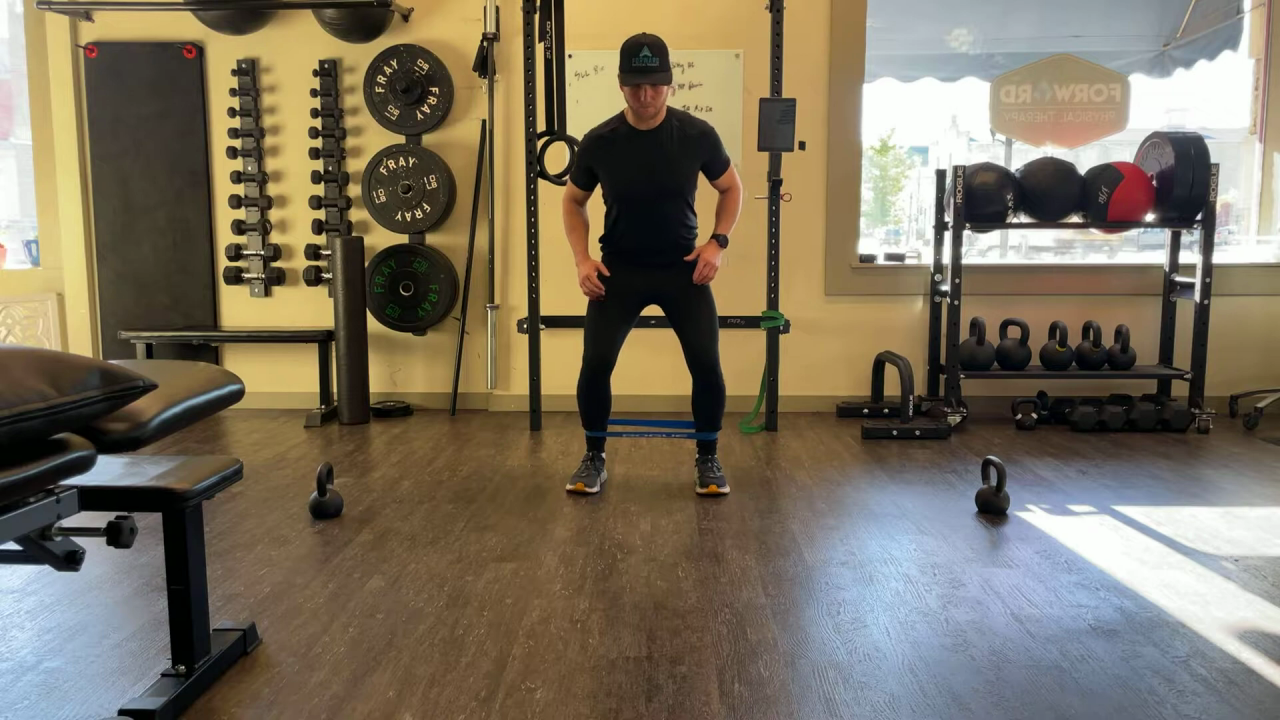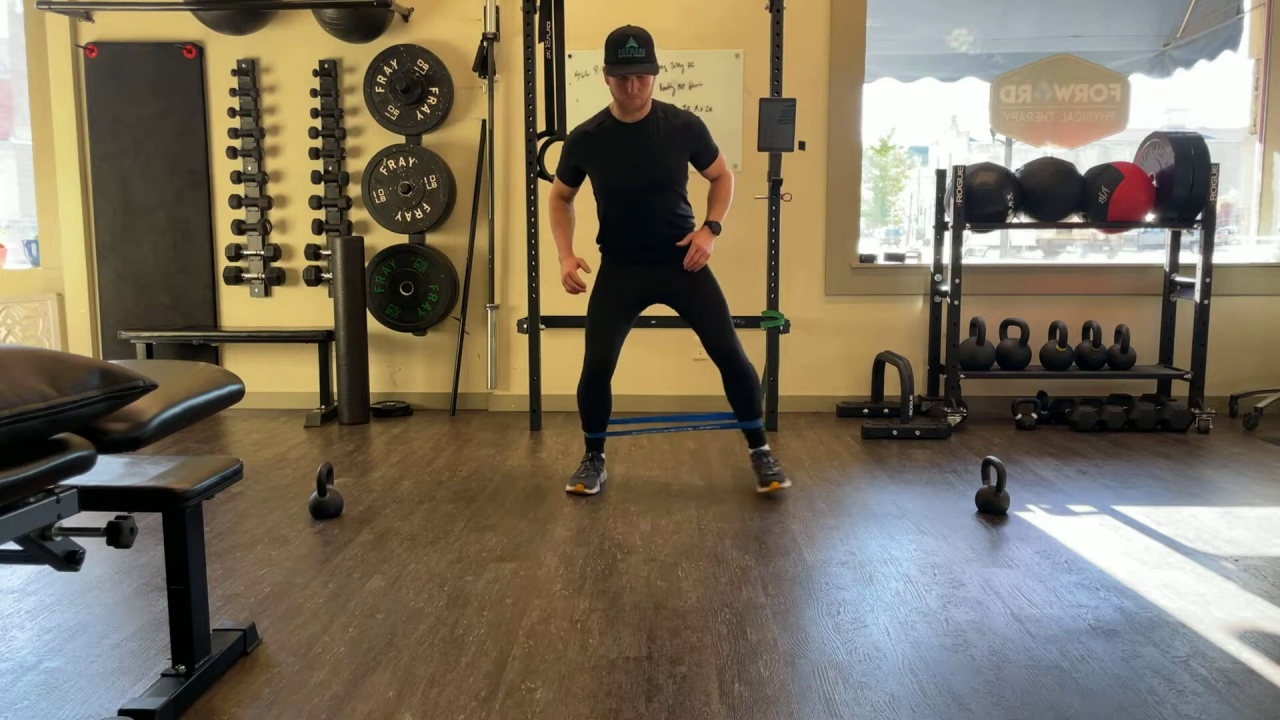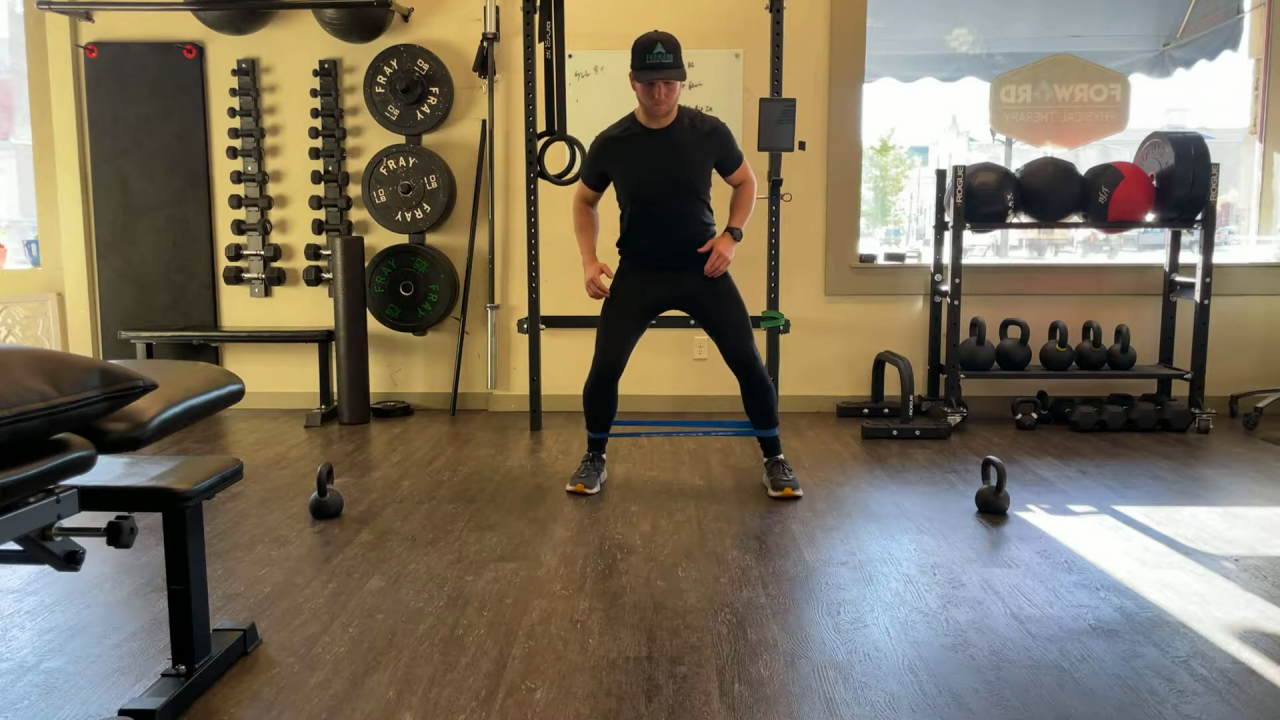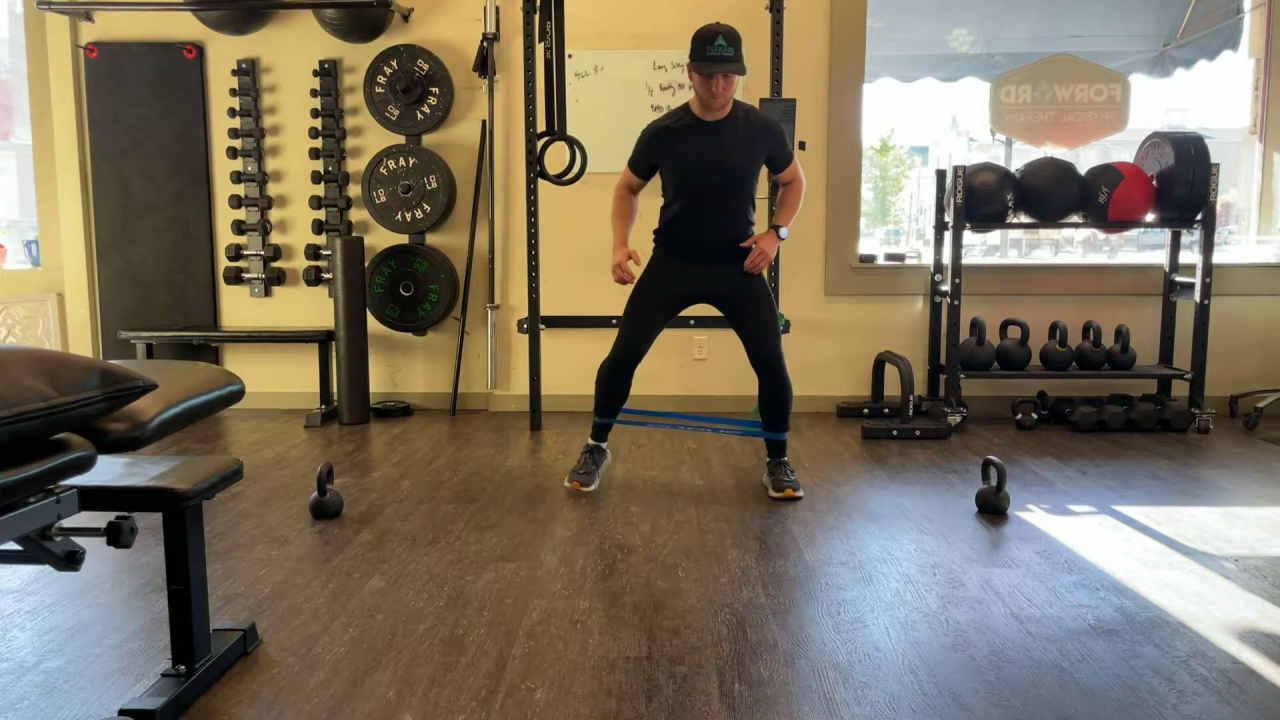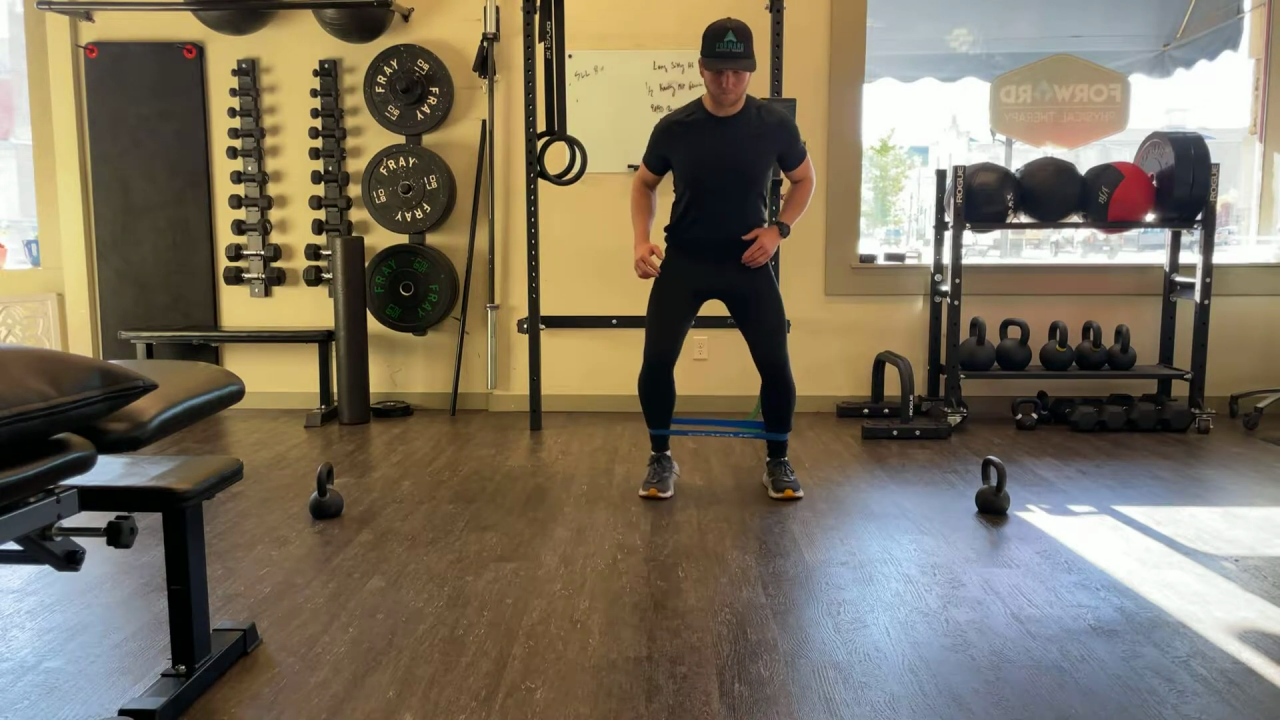
dt=0.3s
person 1, frame 1
left shoulder: (697, 135)
right shoulder: (599, 142)
left elbow: (731, 188)
right elbow: (573, 201)
left wrist: (717, 242)
right wrist: (583, 258)
left hip: (683, 267)
right hip: (620, 270)
left knee: (707, 365)
right knee: (596, 363)
left ankle: (707, 458)
right ankle: (594, 456)
person 1, frame 2
left shoulder: (684, 126)
right shoulder: (585, 138)
left elbow: (721, 177)
right elbow: (559, 196)
left wrist: (710, 229)
right wrist: (565, 254)
left hip: (682, 261)
right hip: (620, 268)
left knee: (729, 355)
right knee: (597, 365)
left ankle: (759, 450)
right ankle: (593, 457)
person 1, frame 3
left shoulder: (710, 132)
right shoulder: (611, 143)
left elbow: (745, 183)
right elbow: (585, 200)
left wrist: (731, 235)
right wrist: (588, 258)
left hip: (702, 268)
right hip: (638, 272)
left knee: (748, 362)
right knee: (605, 367)
left ankle: (774, 460)
right ankle: (595, 457)
person 1, frame 4
left shoulder: (762, 128)
right shoulder: (662, 133)
left elbow: (793, 181)
right elbow: (627, 188)
left wrist: (775, 232)
right wrist: (620, 245)
left hip: (737, 265)
right hip: (673, 262)
left knee: (771, 363)
right knee: (624, 354)
left ankle: (777, 461)
right ankle: (596, 447)
person 1, frame 5
left shoulder: (775, 124)
right shoulder: (675, 127)
left elbow: (804, 180)
right elbow: (645, 184)
left wrist: (779, 229)
right wrist: (641, 238)
left hip: (748, 261)
right hip: (684, 260)
left knee: (775, 365)
right knee: (657, 359)
left ankle: (777, 461)
right ankle: (661, 457)
